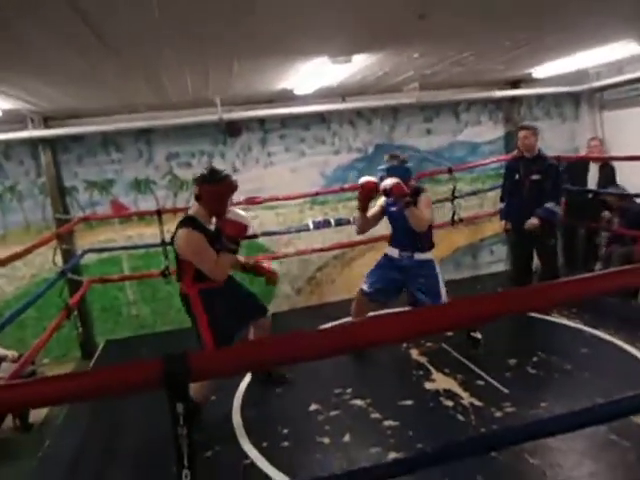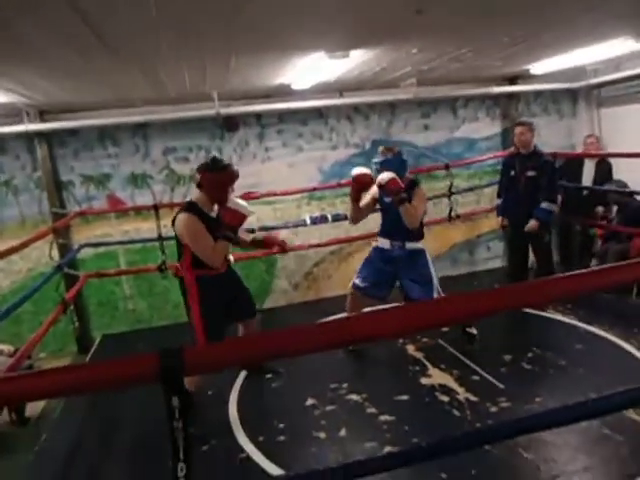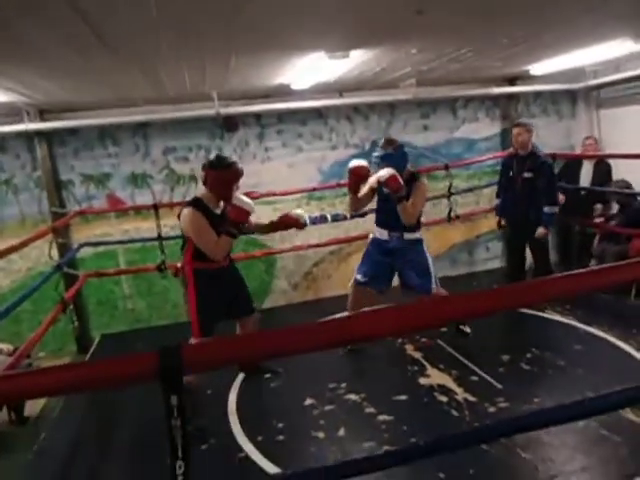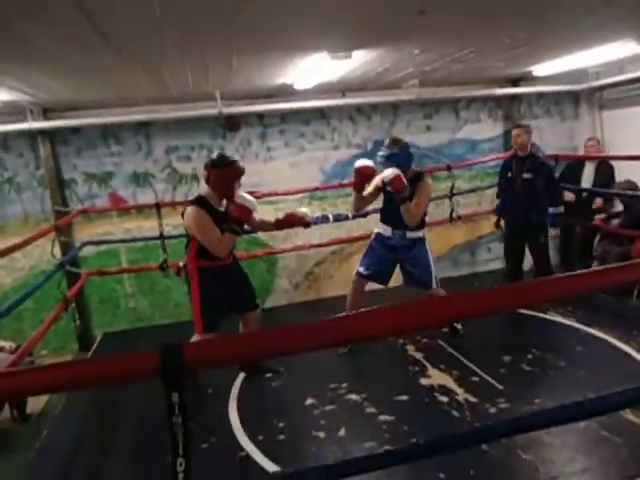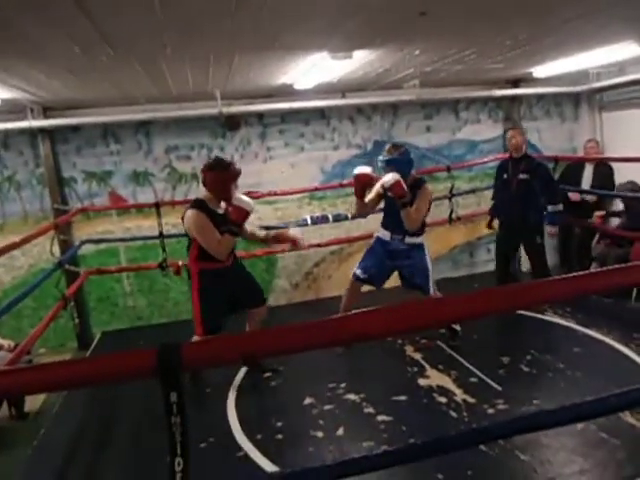
dt=0.1s
person 1, frame 1
left shoulder: (213, 220)
right shoulder: (188, 234)
right elbow: (218, 272)
left wrist: (254, 266)
right wrist: (232, 239)
left hip: (224, 285)
right hip: (202, 296)
left knee: (262, 317)
left ankle: (260, 369)
person 1, frame 2
left shoulder: (217, 207)
right shoulder: (188, 219)
left elbow: (235, 239)
right elbow: (213, 258)
left wrist: (261, 241)
right wrist: (229, 226)
left hip: (223, 274)
right hip: (199, 283)
left knee: (251, 319)
right knee: (209, 344)
person 1, frame 3
left shoulder: (224, 204)
right shoulder: (192, 214)
left elbow: (249, 227)
right elbow: (217, 252)
left wrist: (279, 223)
right wrist: (233, 224)
left hip: (225, 269)
right hip: (201, 277)
left knee: (248, 318)
right knee: (204, 337)
person 1, frame 4
left shoulder: (228, 201)
right shoulder: (196, 212)
left elbow: (254, 223)
right elbow: (221, 249)
left wrist: (283, 222)
right wrist: (236, 221)
left hip: (229, 268)
right hip: (205, 274)
left knee: (251, 314)
right knee: (207, 333)
left ankle: (248, 361)
person 1, frame 5
left shoulder: (227, 203)
right shoulder: (196, 215)
left elbow: (246, 232)
right elbow: (220, 250)
left wrist: (273, 237)
right wrist: (234, 223)
left hip: (231, 267)
right hip: (206, 275)
left knee: (258, 309)
right knee: (207, 334)
person 2, frame 1
left shoulder: (422, 197)
right shoulder: (386, 200)
left elbow: (421, 225)
right elbow: (361, 229)
left wrist: (404, 200)
right wrist: (363, 203)
left hip: (420, 262)
right hip: (393, 258)
left knee: (440, 306)
right knee: (362, 296)
person 2, frame 2
left shoulder: (416, 190)
right shoulder: (378, 188)
left elbow: (413, 223)
right elbow: (354, 219)
left wrist: (398, 194)
right wrist: (356, 195)
left hip: (412, 252)
right hip: (384, 249)
left knee: (433, 299)
right knee: (357, 291)
person 2, frame 3
left shoulder: (417, 183)
right shoulder: (376, 180)
left elbow: (409, 219)
right elbow: (354, 208)
left wrist: (398, 192)
right wrist: (353, 187)
left hip: (410, 244)
right hip: (381, 240)
left knee: (432, 291)
right knee: (358, 286)
person 2, frame 4
left shoulder: (422, 183)
right shoulder: (383, 179)
left elbow: (412, 220)
right elbow: (358, 207)
left wrist: (401, 192)
right wrist: (358, 186)
left hip: (412, 241)
right hip: (385, 237)
left knee: (431, 288)
right knee: (359, 279)
person 2, frame 5
left shoulder: (423, 189)
right shoulder: (384, 183)
left elbow: (412, 225)
right elbow: (362, 211)
left wrist: (401, 197)
right wrist: (359, 192)
left hip: (411, 247)
right hip: (385, 242)
left knee: (429, 293)
right knee: (355, 281)
left ankle: (451, 322)
person 3, frame 1
left shoulder: (549, 166)
right shoulder: (513, 165)
left elbow: (554, 198)
right elbow: (506, 194)
left wrist: (539, 217)
right wrist: (505, 217)
left hip: (543, 225)
right hip: (518, 226)
left knee: (549, 265)
right knee: (519, 266)
person 3, frame 2
left shoulder: (544, 163)
right shoulder: (509, 162)
left elbow: (550, 194)
right elbow: (503, 190)
left wrist: (539, 219)
right wrist: (502, 214)
left hip: (538, 222)
right hip: (515, 222)
left knee: (544, 261)
right knee: (515, 262)
person 3, frame 3
left shoulder: (542, 164)
right shoulder: (508, 162)
left elbow: (550, 197)
right elbow: (502, 191)
left wrist: (545, 224)
right wrist: (500, 214)
left hip: (536, 223)
right hip: (513, 222)
left knee: (541, 262)
right knee: (513, 262)
person 3, frame 4
left shoulder: (541, 166)
right shoulder: (507, 164)
left elbow: (553, 195)
right elbow: (502, 193)
left wrist: (553, 223)
right wrist: (500, 214)
left hip: (535, 223)
right hip: (512, 223)
left knee: (541, 262)
right knee: (512, 261)
person 3, frame 5
left shoulder: (537, 166)
right shoulder: (503, 166)
left elbow: (552, 194)
right elbow: (497, 194)
left wrist: (552, 221)
right wrist: (493, 215)
left hip: (531, 224)
right hip: (507, 224)
left knee: (538, 263)
right knee: (502, 260)
person 4, frame 1
left shoulder: (608, 168)
right shoulder: (577, 163)
right elbow: (561, 176)
left hip: (594, 209)
right hip: (574, 207)
left knee: (592, 240)
right knee: (569, 238)
left ankle: (589, 268)
right ankle: (570, 268)
person 4, frame 2
left shoulder: (605, 165)
right shoulder: (573, 161)
right elbow: (557, 176)
left wrist: (603, 205)
left hip: (590, 207)
right hip: (569, 205)
left knee: (588, 238)
right knee: (565, 235)
left ankle: (584, 266)
right ankle: (566, 266)
person 4, frame 3
left shoulder: (604, 166)
right shoulder: (572, 163)
right elbow: (558, 179)
left wrist: (602, 203)
right wrist: (558, 193)
left hip: (589, 208)
right hip: (568, 206)
left knee: (586, 238)
right knee: (564, 236)
left ankle: (583, 266)
right ankle: (565, 266)
person 4, frame 4
left shoulder: (606, 167)
right shoulder: (574, 164)
left elbow: (611, 188)
right elbow: (560, 181)
left wrist: (603, 199)
right wrist: (565, 192)
left hip: (591, 209)
right hip: (571, 208)
left knee: (588, 240)
right knee: (567, 238)
left ankle: (585, 268)
right ankle: (567, 268)
person 4, frame 5
left shoulder: (605, 168)
right shoulder: (573, 166)
left elbow: (610, 189)
right elbow: (560, 183)
left wrist: (596, 196)
right wrist: (568, 192)
left hip: (590, 210)
right hip: (570, 208)
left knee: (586, 241)
right knee: (565, 239)
left ankle: (583, 270)
right ankle: (566, 269)
